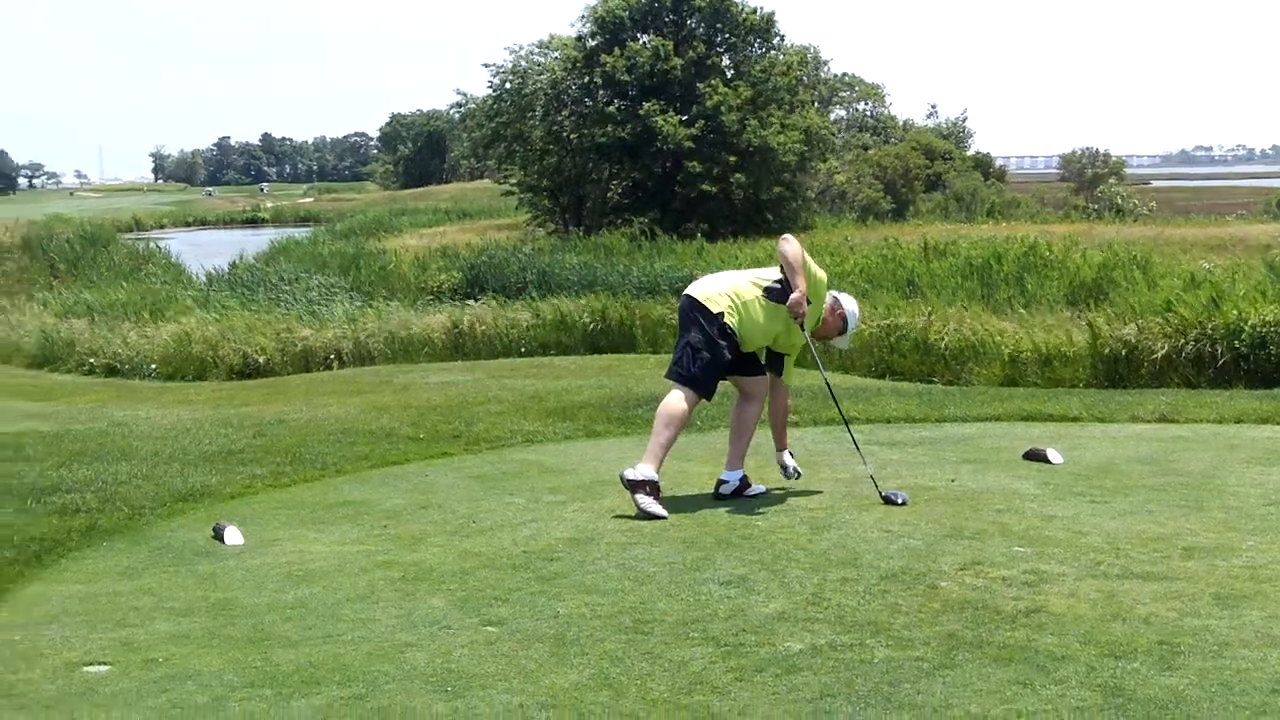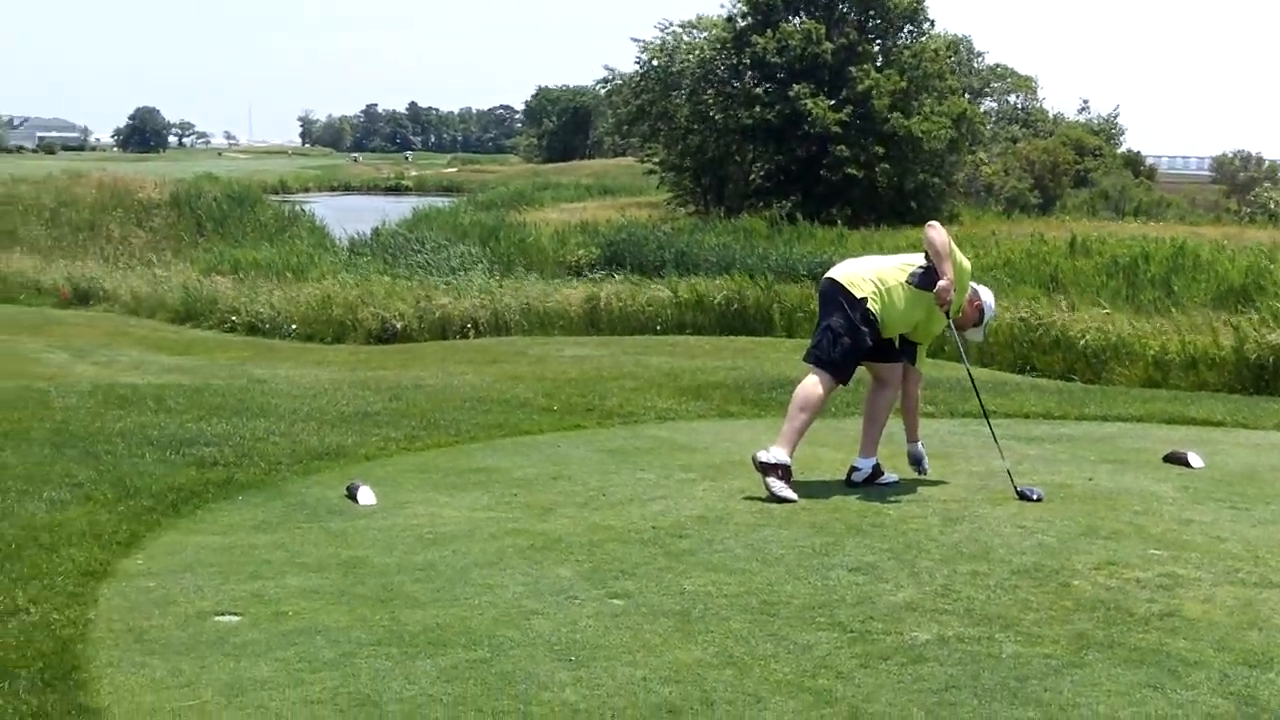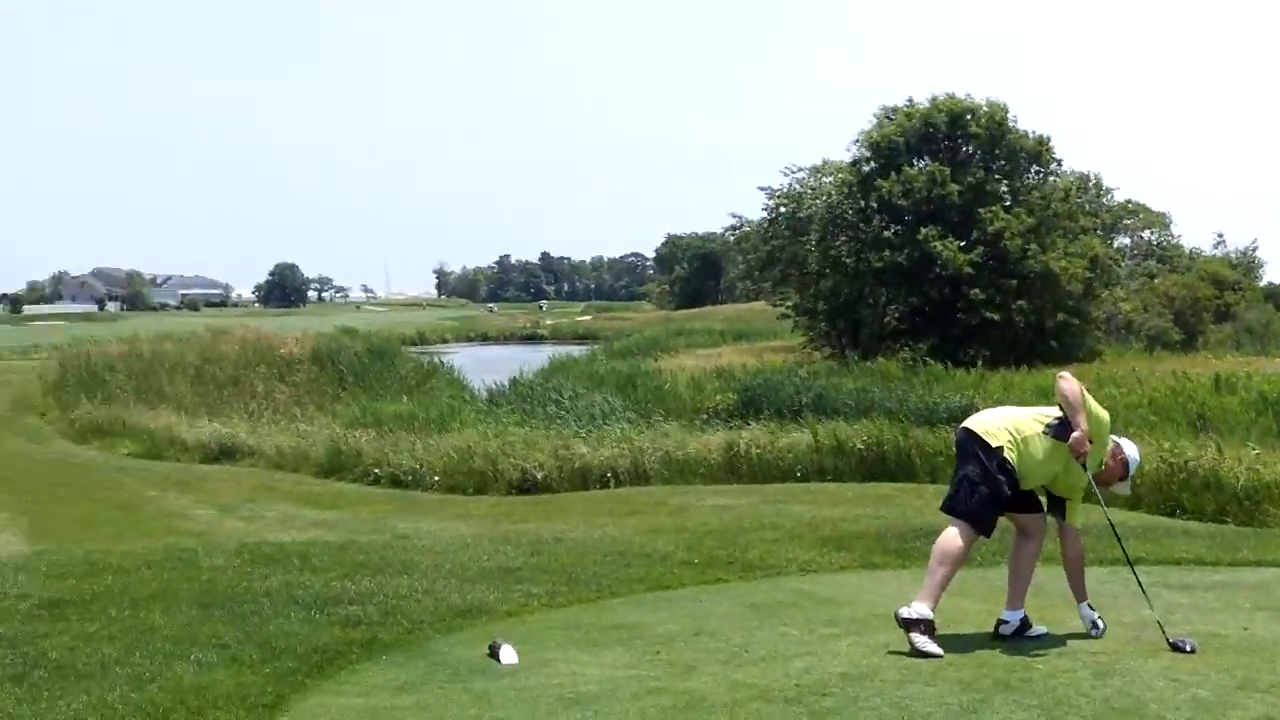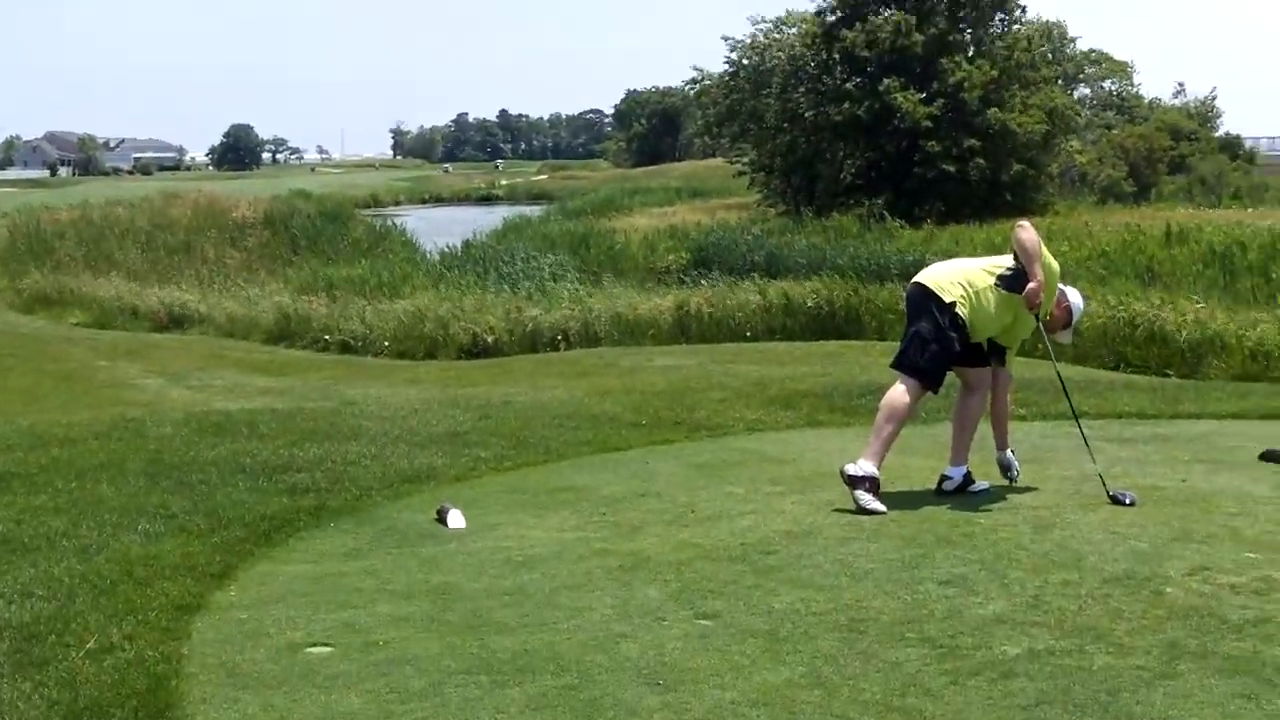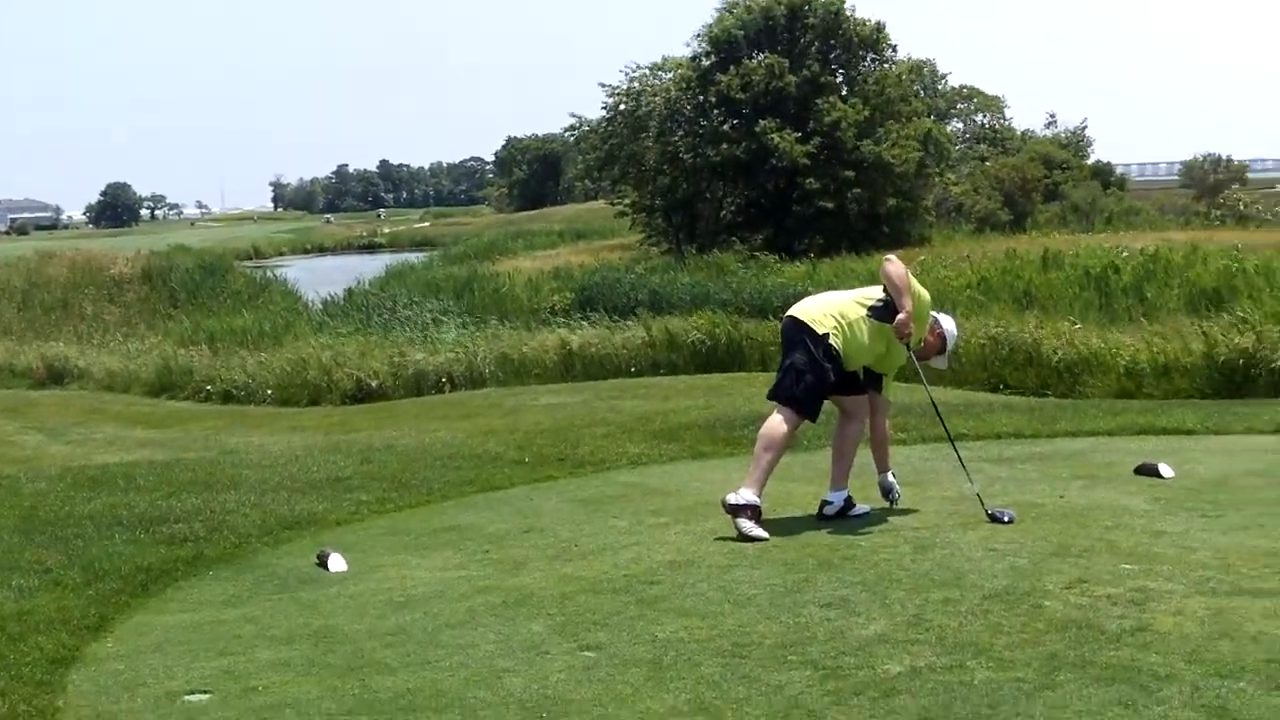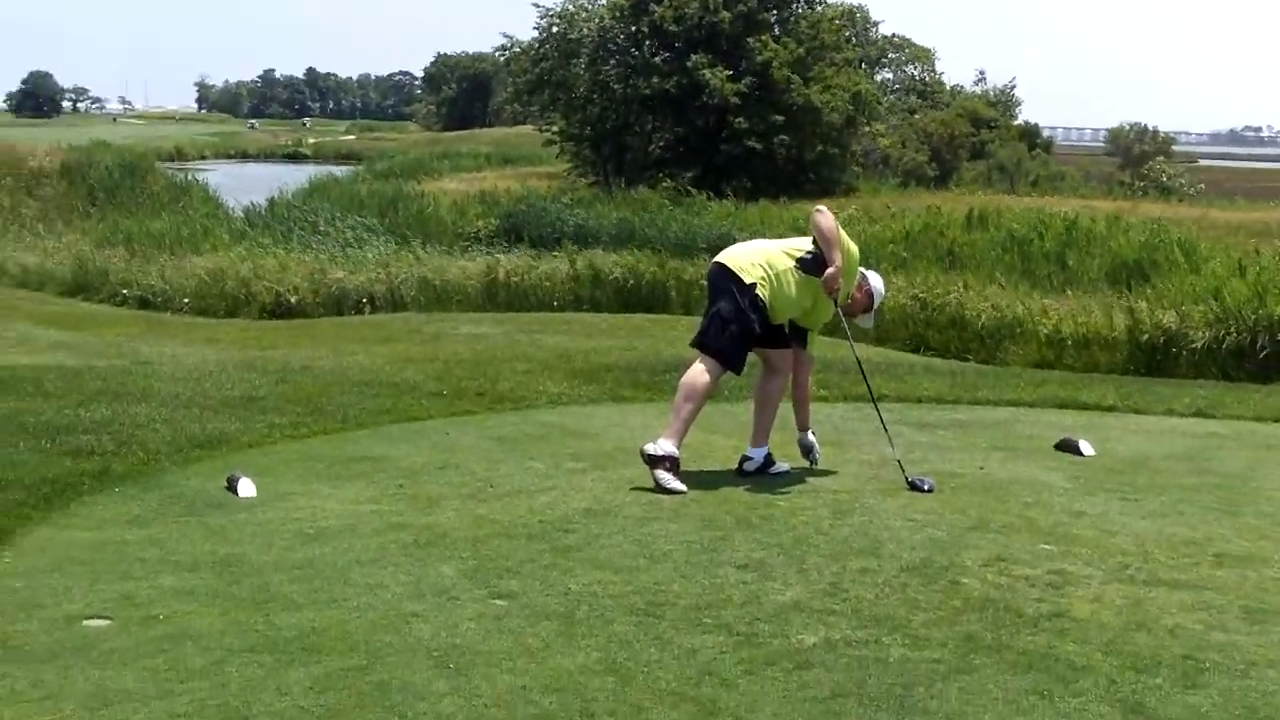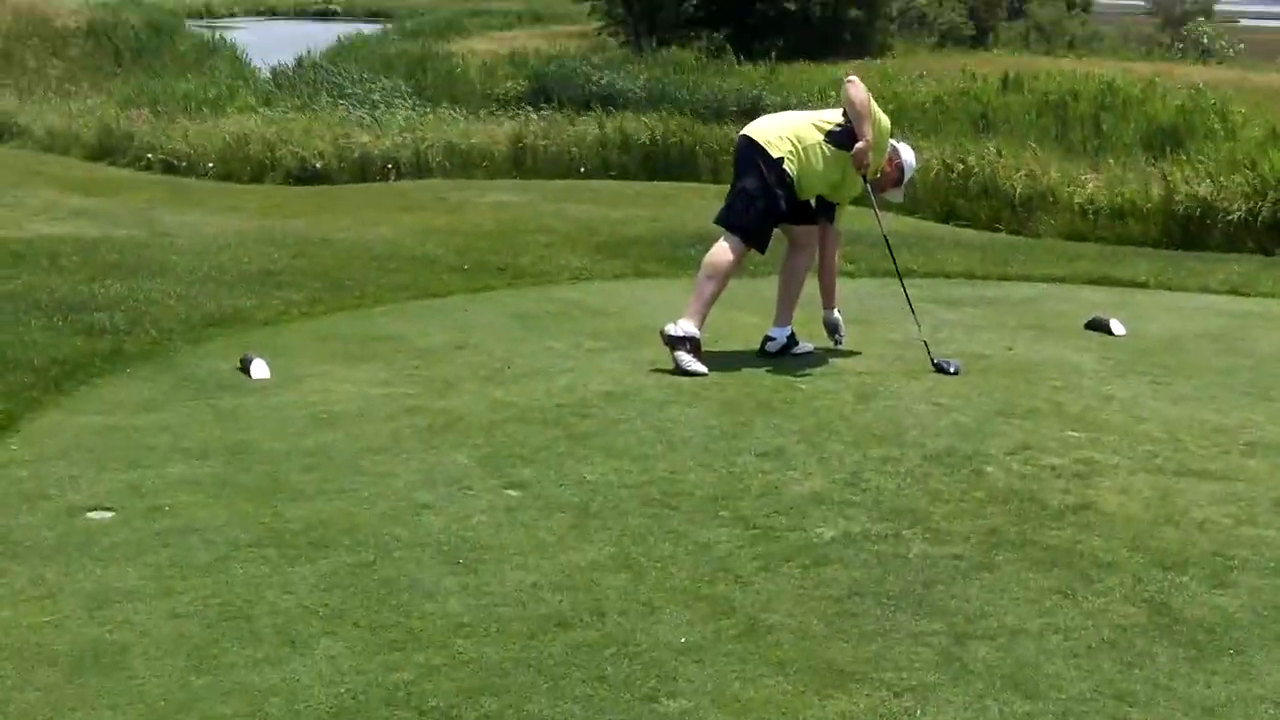
dt=0.7s
person 1, frame 1
left shoulder: (791, 338)
right shoulder: (817, 284)
left elbow: (779, 396)
right elbow: (786, 241)
left wrist: (782, 451)
right wrist: (799, 291)
right hip: (711, 305)
left knee: (756, 388)
right knee: (689, 391)
left ankle: (732, 479)
right ankle: (644, 476)
person 1, frame 2
left shoulder: (925, 326)
right shoulder: (961, 272)
left elbow: (910, 386)
right elbow: (932, 228)
left wrist: (914, 443)
right wrist: (947, 279)
right hip: (853, 289)
left knee: (890, 377)
right knee: (826, 376)
left ankle: (864, 466)
right ankle: (776, 459)
person 1, frame 3
left shoulder: (1073, 481)
right shoulder: (1100, 424)
left elbow: (1071, 545)
right elbow: (1064, 379)
left wrist: (1084, 606)
right wrist: (1081, 431)
right hip: (990, 439)
left knee: (1034, 526)
right knee: (966, 527)
left ankle: (1011, 619)
right ankle: (918, 615)
person 1, frame 4
left shoulder: (1016, 326)
right shoulder: (1049, 274)
left elbow: (999, 390)
right elbow: (1022, 228)
left wrist: (1003, 450)
right wrist: (1036, 280)
right hip: (940, 294)
left knee: (979, 381)
right knee: (914, 383)
left ankle: (956, 474)
right ankle: (864, 471)
person 1, frame 5
left shoulder: (893, 354)
right shoulder: (921, 303)
left elbow: (877, 416)
right elbow: (890, 262)
left wrist: (884, 473)
right wrist: (906, 311)
right hip: (815, 326)
left knee: (857, 409)
right knee: (791, 413)
left ankle: (836, 499)
right ankle: (745, 500)
person 1, frame 6
left shoulder: (817, 310)
right shoulder: (849, 258)
left elbow: (800, 374)
right elbow: (819, 213)
left wrist: (804, 432)
right wrist: (834, 266)
right hip: (743, 275)
left knee: (781, 364)
right knee: (713, 364)
left ankle: (756, 456)
right ankle: (663, 451)
person 1, frame 7
left shoulder: (847, 184)
right shoulder: (881, 130)
left elbow: (827, 250)
right elbow: (852, 83)
left wrist: (830, 310)
right wrist: (865, 140)
right hip: (770, 148)
left knee: (806, 241)
right knee: (738, 241)
left ankle: (779, 336)
right ankle: (685, 331)
